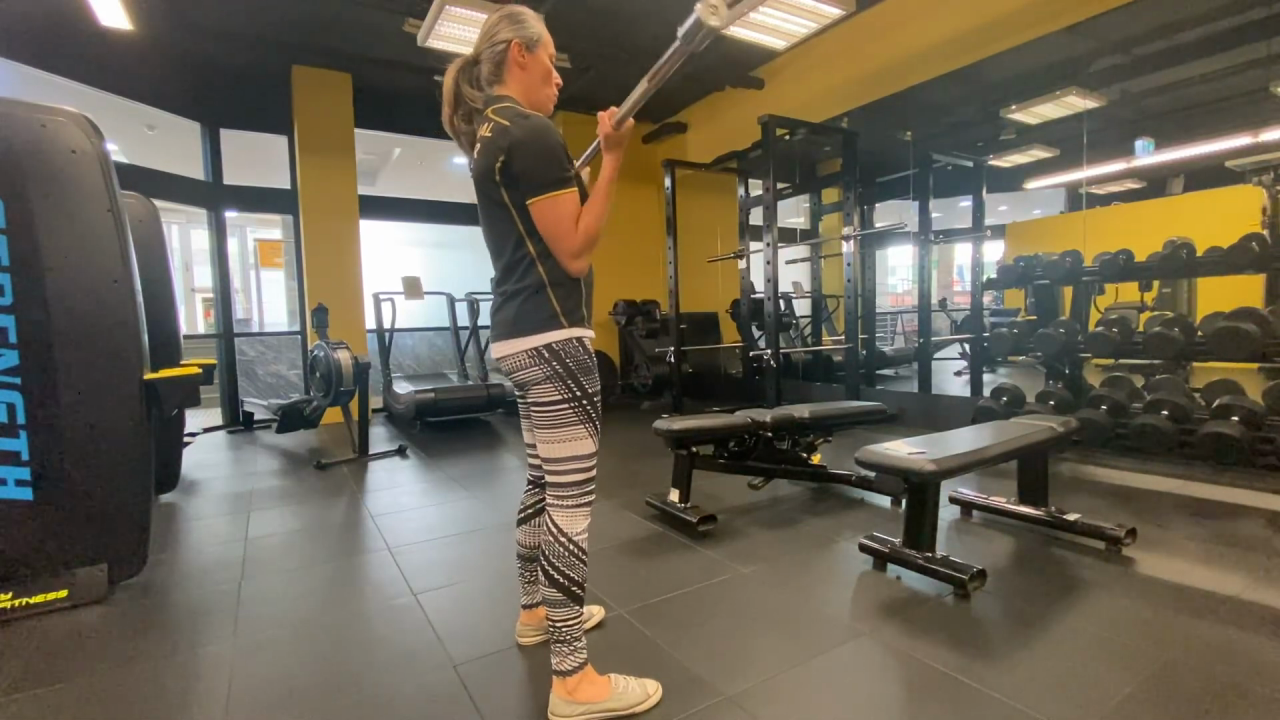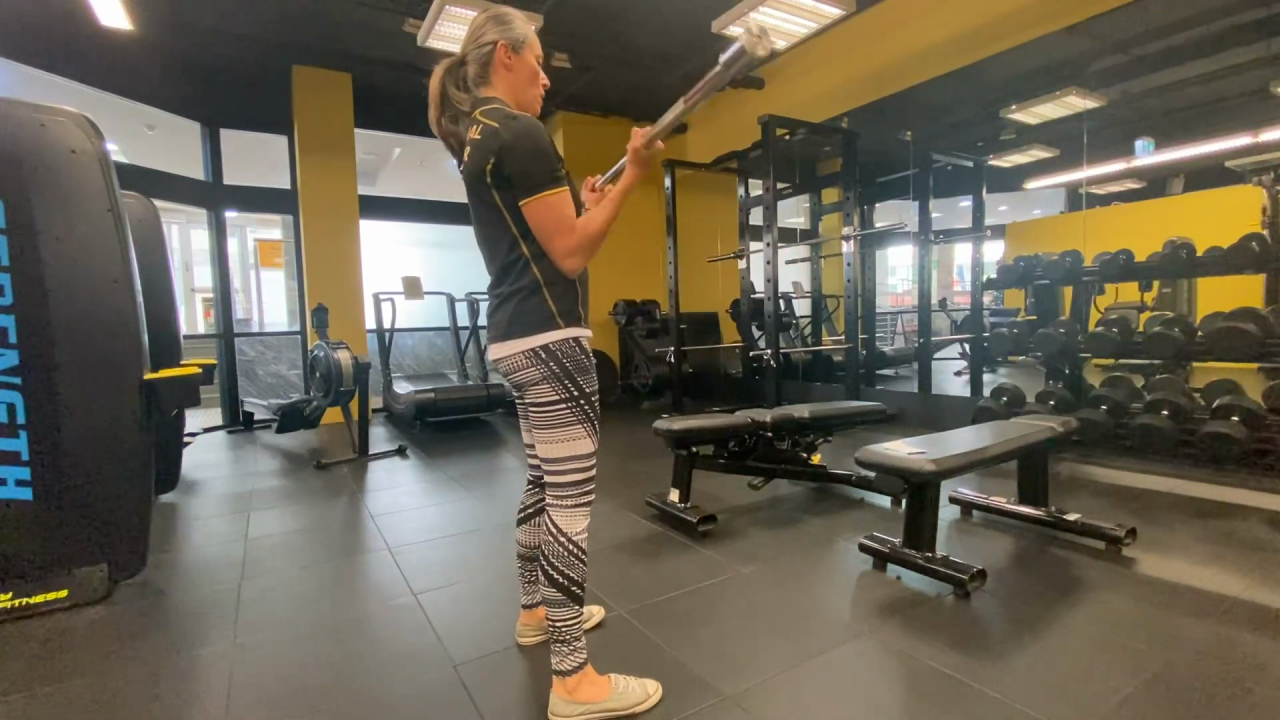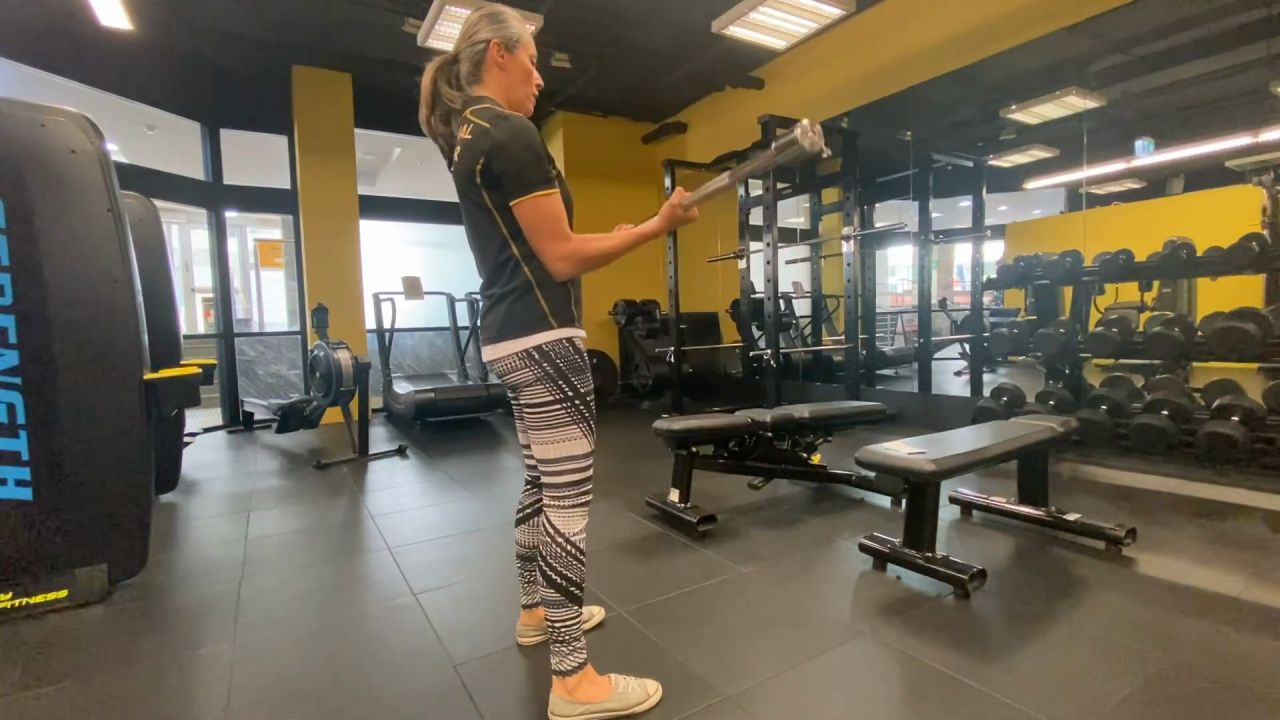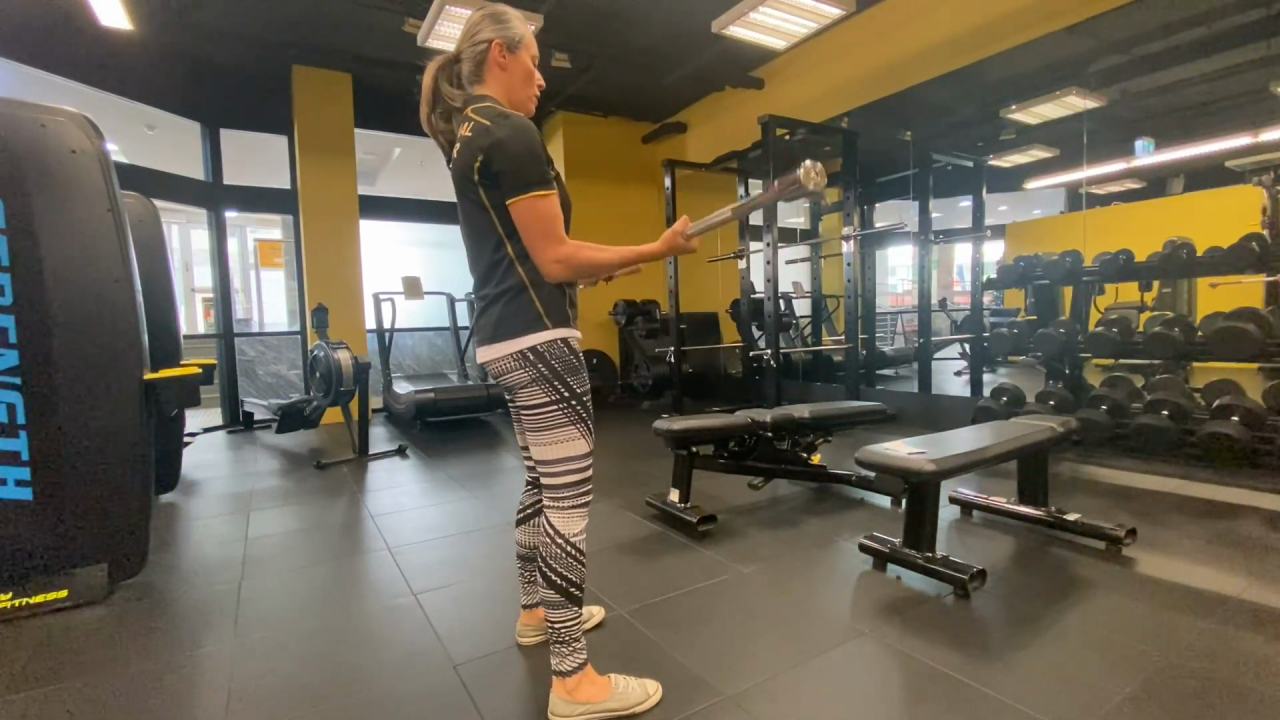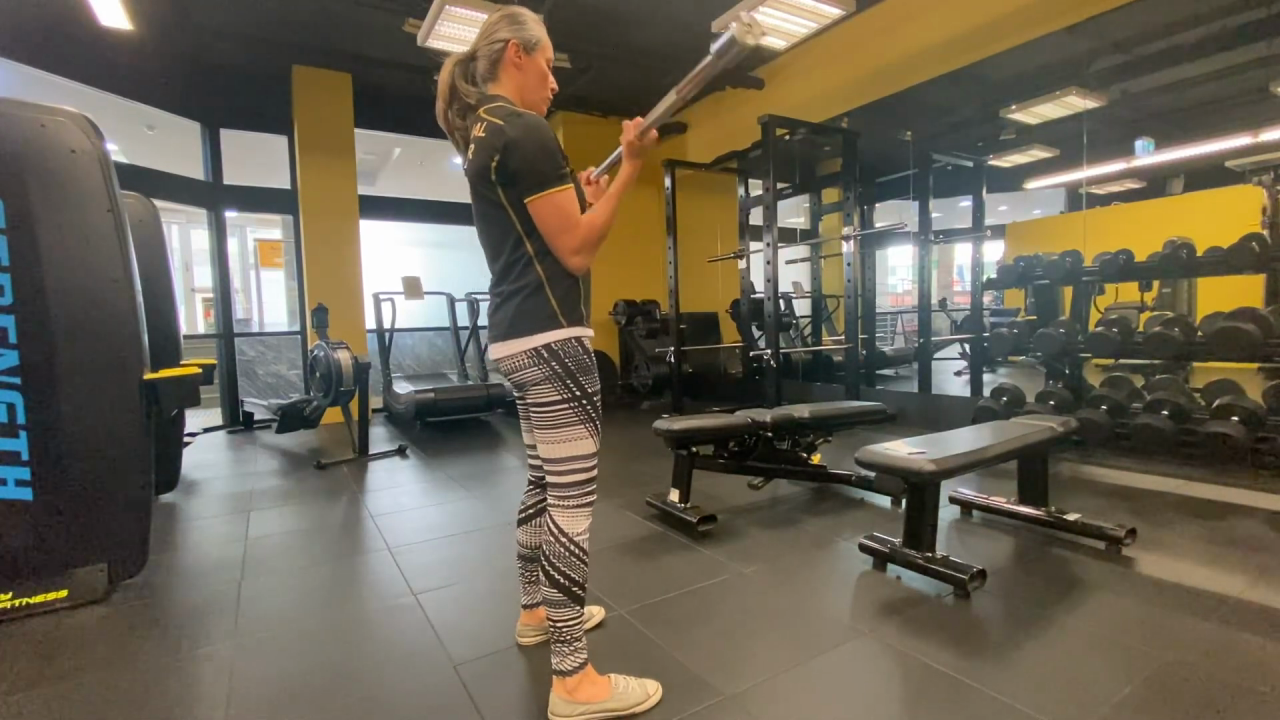
dt=0.3s
person 1, frame 1
left shoulder: (489, 134)
right shoulder: (532, 133)
right elbow: (575, 254)
left wrist: (577, 190)
right wrist: (612, 161)
left hip: (519, 333)
right hip: (551, 336)
left knee: (543, 479)
right knee: (572, 496)
left ankle: (535, 609)
person 1, frame 2
left shoulder: (477, 137)
right shoulder: (520, 134)
right elbow: (570, 255)
left wrist: (583, 202)
right wrist: (631, 178)
left hip: (516, 333)
right hip: (547, 336)
left knee: (543, 480)
right knee: (571, 495)
left ankle: (536, 609)
person 1, frame 3
left shoulder: (469, 136)
right shoulder: (512, 135)
right elbow: (560, 257)
left wrist: (607, 242)
right wrist: (655, 226)
left hip: (509, 334)
right hip: (542, 338)
left knee: (541, 482)
right knee: (567, 497)
left ankle: (535, 610)
person 1, frame 4
left shoulder: (468, 135)
right shoulder: (512, 134)
right elbow: (554, 259)
left wrist: (605, 258)
right wrist: (653, 250)
left hip: (505, 336)
right hip: (536, 337)
left knee: (542, 483)
right knee: (568, 497)
left ankle: (535, 611)
person 1, frame 5
left shoulder: (483, 135)
right shoulder: (526, 131)
right elbow: (576, 253)
left wrist: (578, 190)
right wrist: (629, 171)
left hip: (517, 333)
right hip: (550, 336)
left knee: (544, 479)
right knee: (572, 496)
left ankle: (536, 610)
